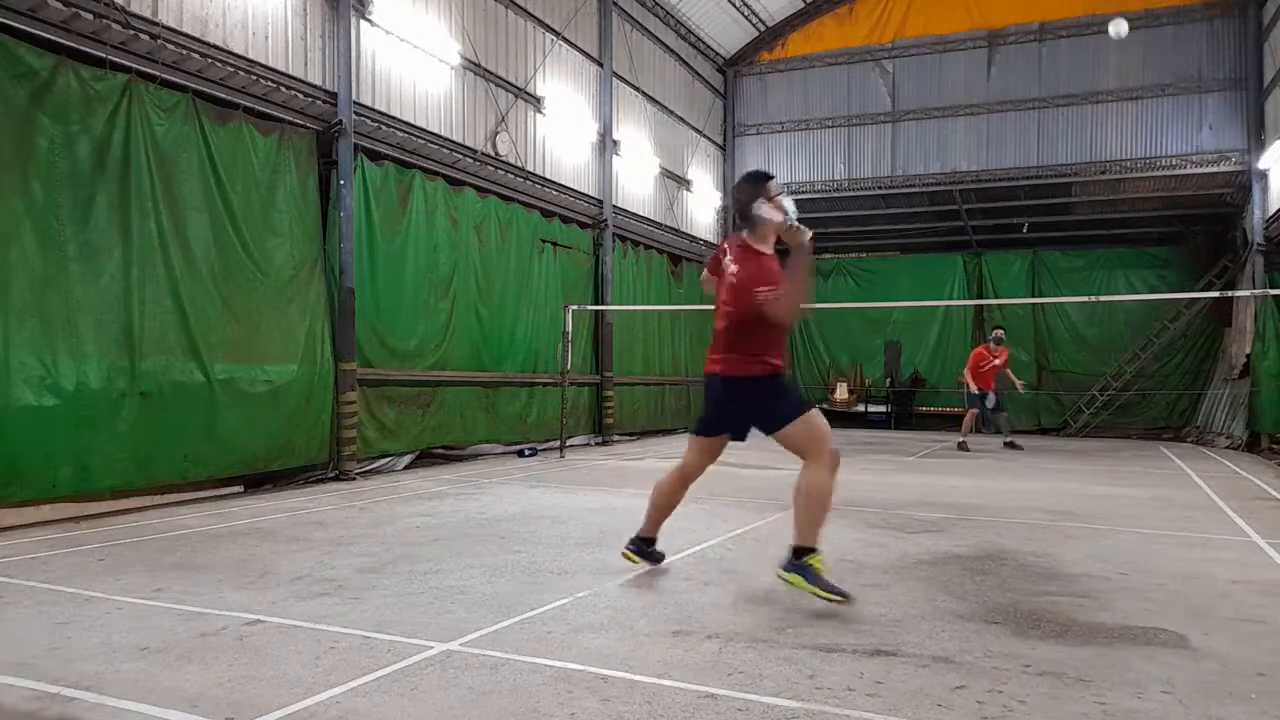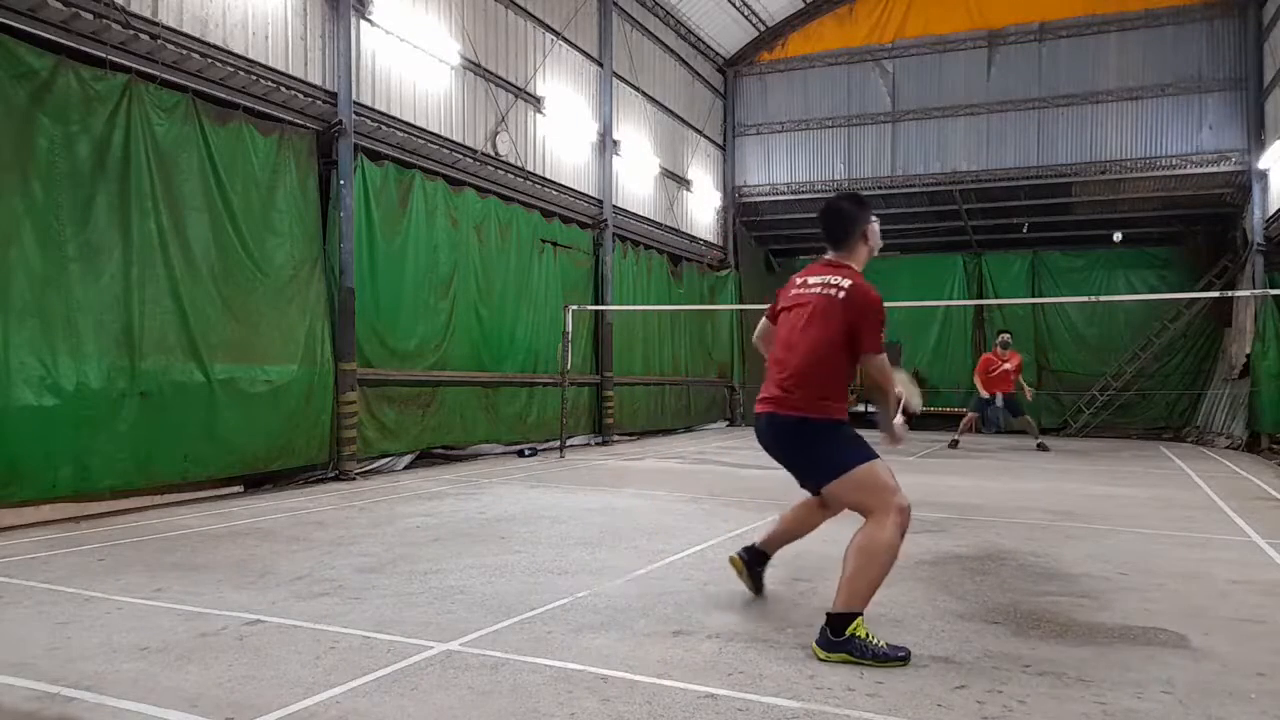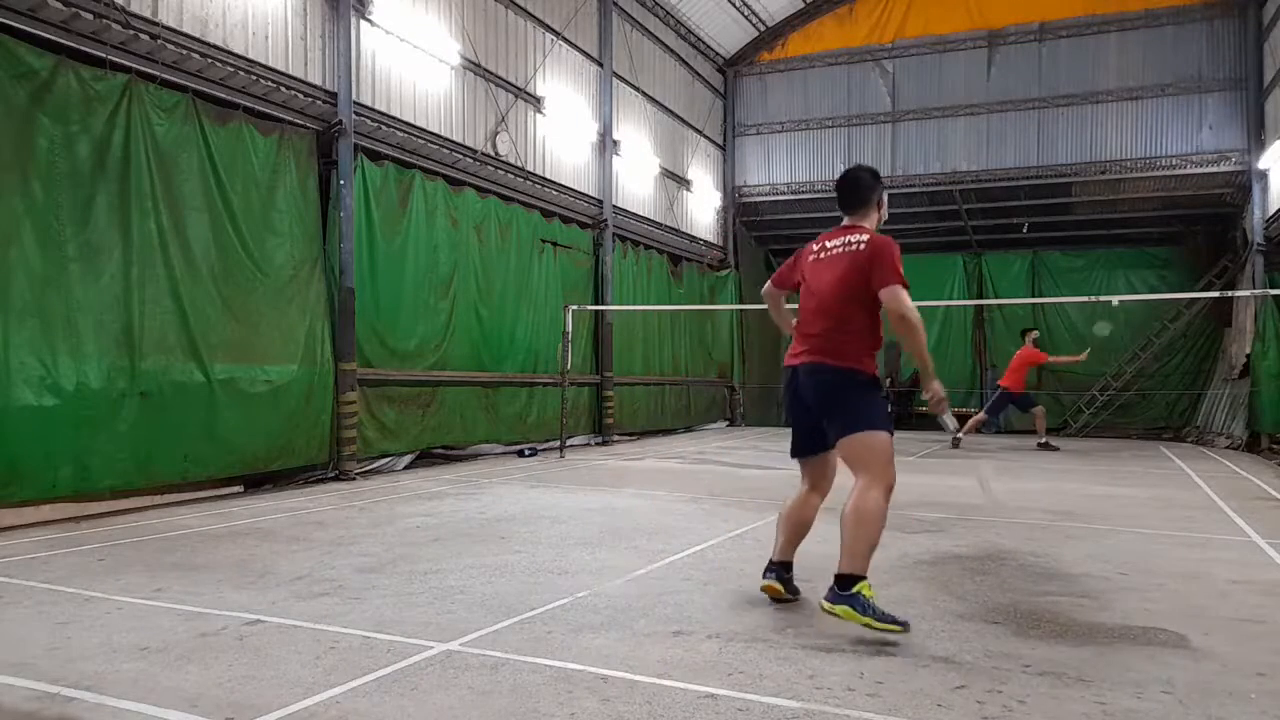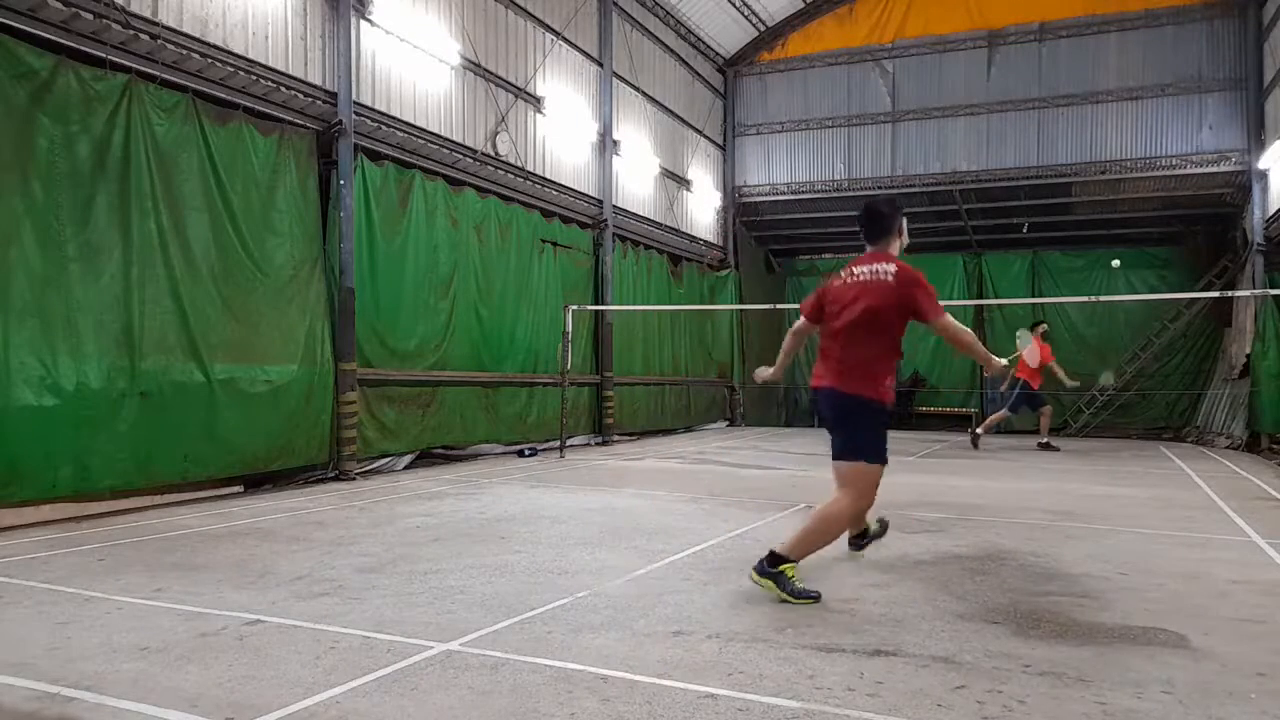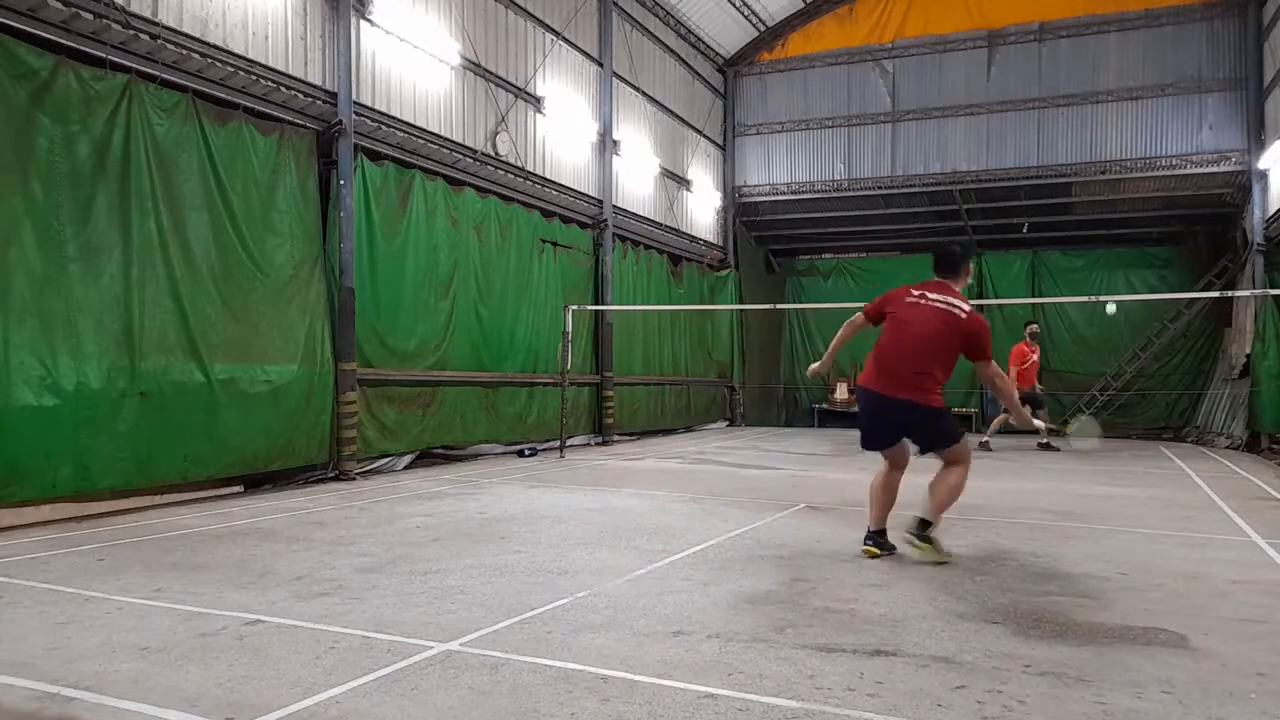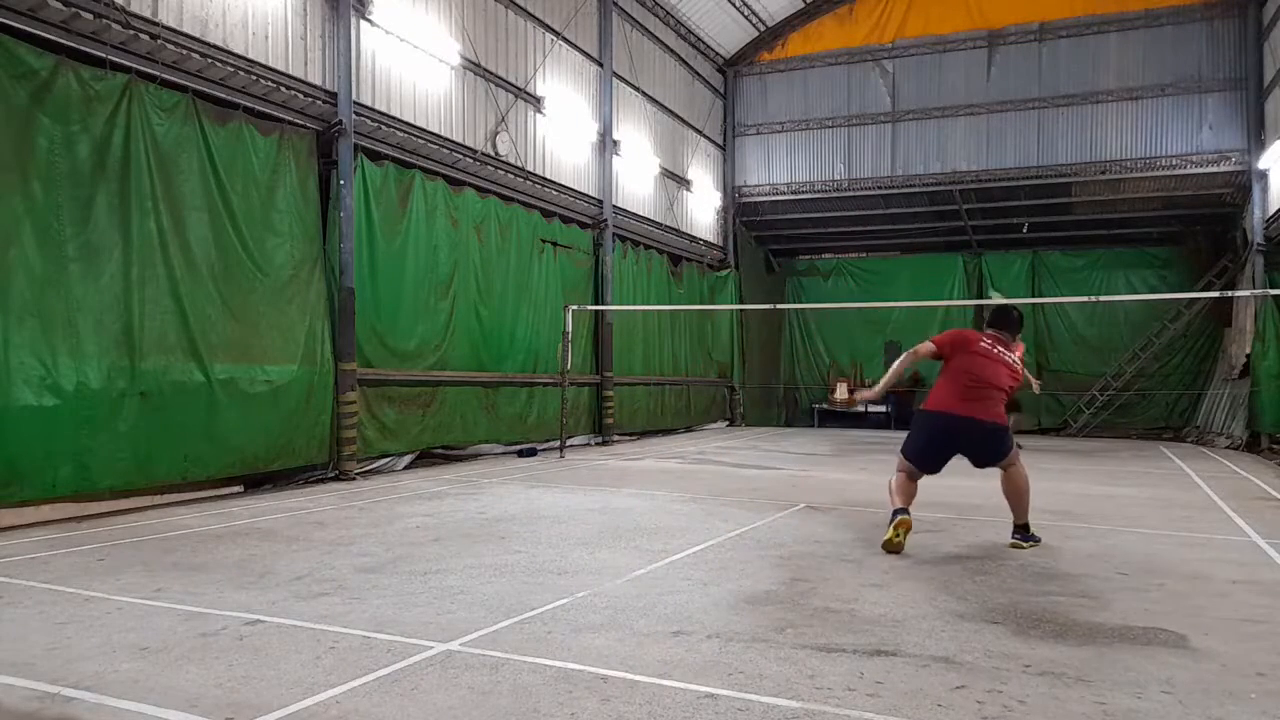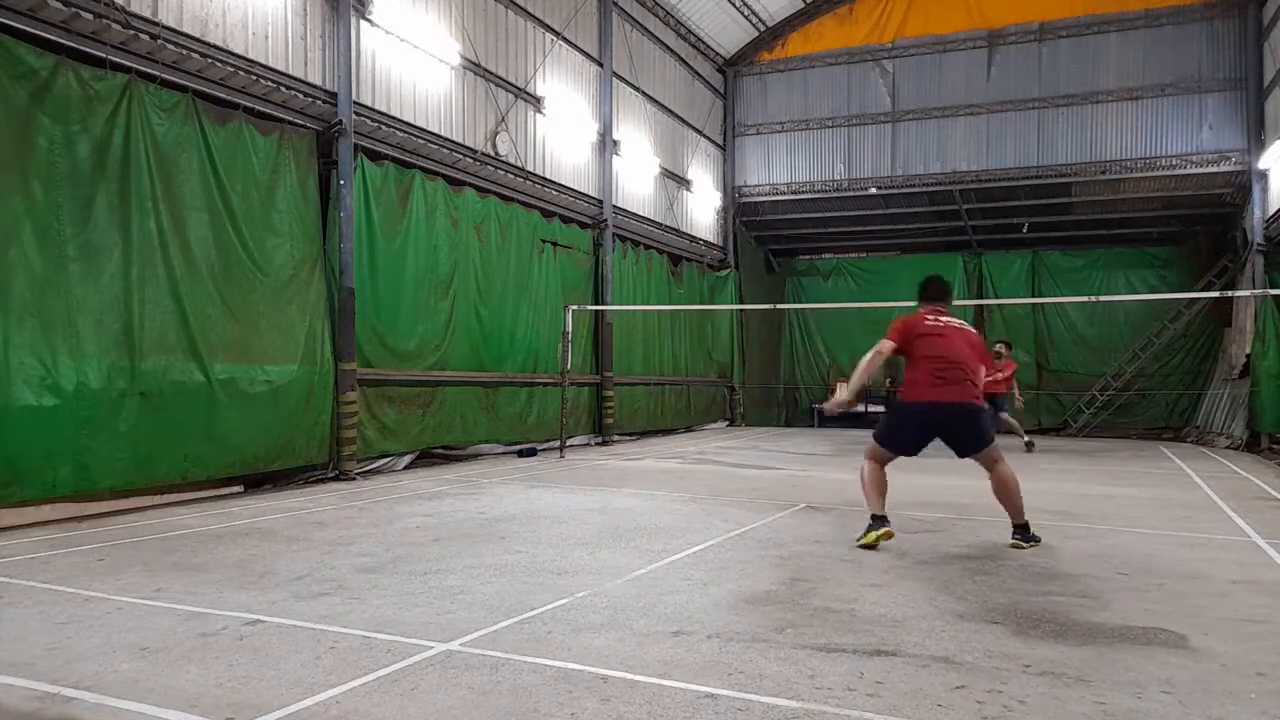
dt=0.3s
person 1, frame 1
left shoulder: (735, 248)
right shoulder: (755, 263)
left elbow: (711, 280)
right elbow: (784, 312)
right wrist: (801, 256)
left hip: (726, 373)
right hip: (758, 379)
left knee: (693, 465)
right knee: (823, 454)
left ankle: (643, 541)
right ankle: (803, 559)
person 1, frame 2
left shoulder: (801, 282)
right shoulder: (862, 295)
left elbow: (762, 337)
right elbow: (877, 377)
right wrist: (889, 418)
left hip: (772, 415)
right hip: (810, 424)
left knee: (831, 498)
right knee: (892, 511)
left ankle: (755, 556)
right ankle: (839, 630)
person 1, frame 3
left shoulder: (812, 248)
right shoulder: (878, 247)
left elbow: (770, 293)
right elbow: (900, 313)
left wrist: (787, 325)
right wrist: (930, 378)
left hip: (799, 373)
right hip: (842, 375)
left knee: (814, 486)
right knee: (877, 479)
left ankle: (778, 571)
right ankle: (850, 589)
person 1, frame 4
left shoulder: (839, 278)
right shoulder: (905, 277)
left elbow: (799, 330)
right elbow: (951, 331)
left wrist: (777, 369)
right wrist: (990, 361)
left hip: (826, 390)
right hip: (862, 397)
right knee: (853, 499)
left ankle: (860, 532)
right ankle: (776, 563)
person 1, frame 5
left shoulder: (901, 296)
right shoulder: (969, 317)
left elbow: (852, 326)
right elbow: (993, 376)
left wrist: (824, 363)
right wrist: (1020, 413)
left hip: (872, 393)
right hip: (921, 402)
left knee: (895, 462)
right knee: (959, 460)
left ankle: (874, 536)
right ankle: (924, 527)
person 1, frame 6
left shoulder: (961, 337)
right shoulder: (1015, 366)
left elbow: (915, 354)
left wrist: (880, 389)
left hip: (936, 418)
right hip: (986, 426)
left knee: (904, 474)
right knee: (1012, 464)
left ankle: (900, 513)
right ankle: (1022, 531)
person 1, frame 7
left shoulder: (909, 323)
right shoulder: (971, 334)
left elbow: (879, 354)
right elbow: (980, 381)
left wrist: (847, 393)
left hip: (915, 406)
right hip: (965, 407)
left knee: (873, 459)
right knee: (997, 464)
left ankle: (878, 522)
right ankle: (1022, 531)
